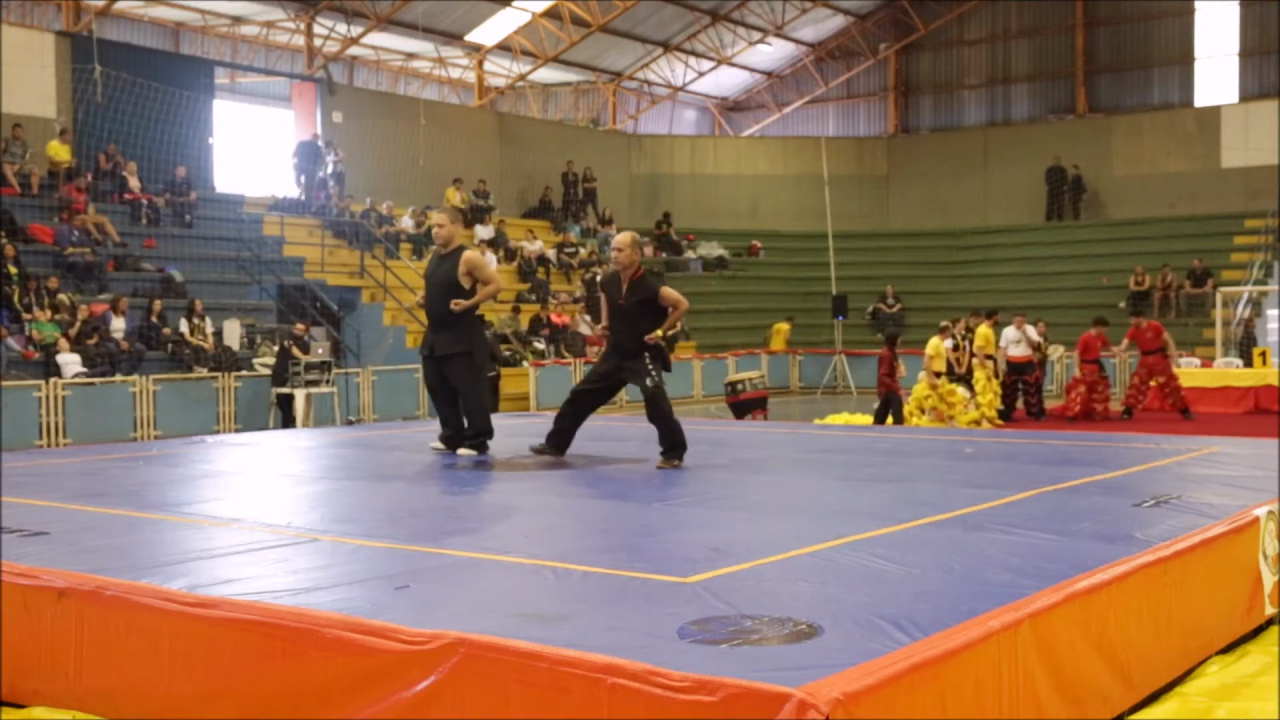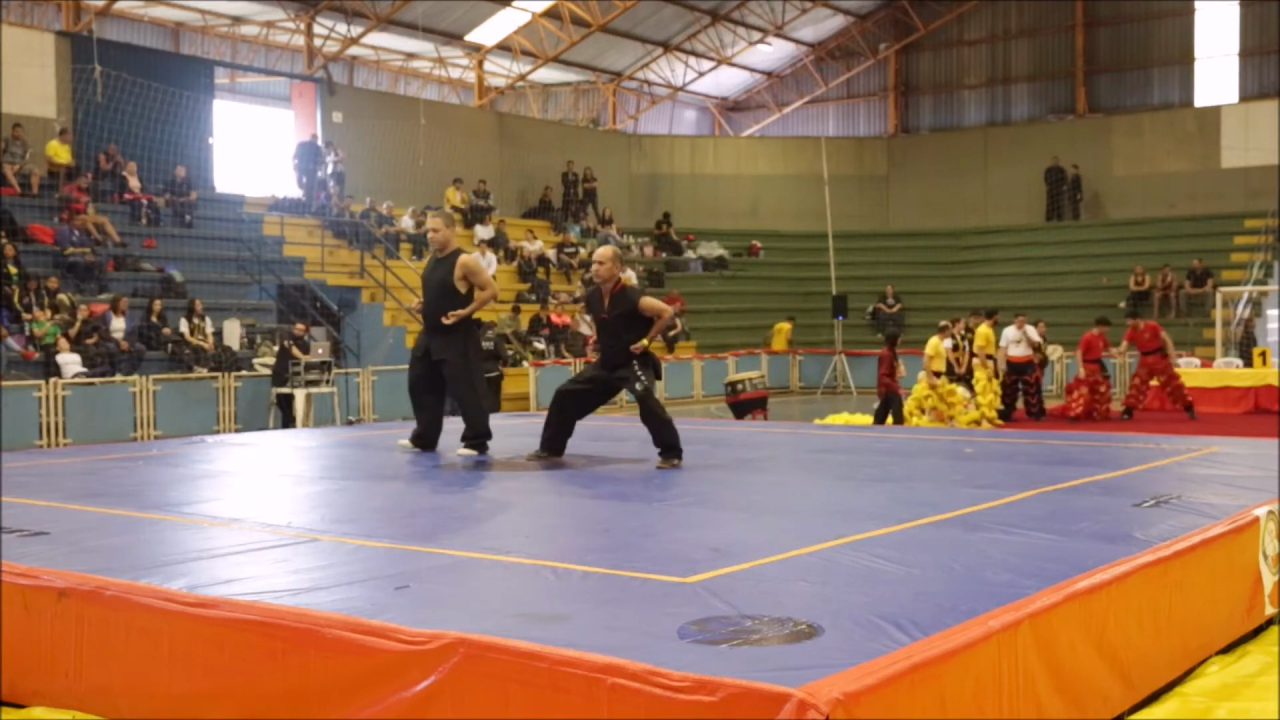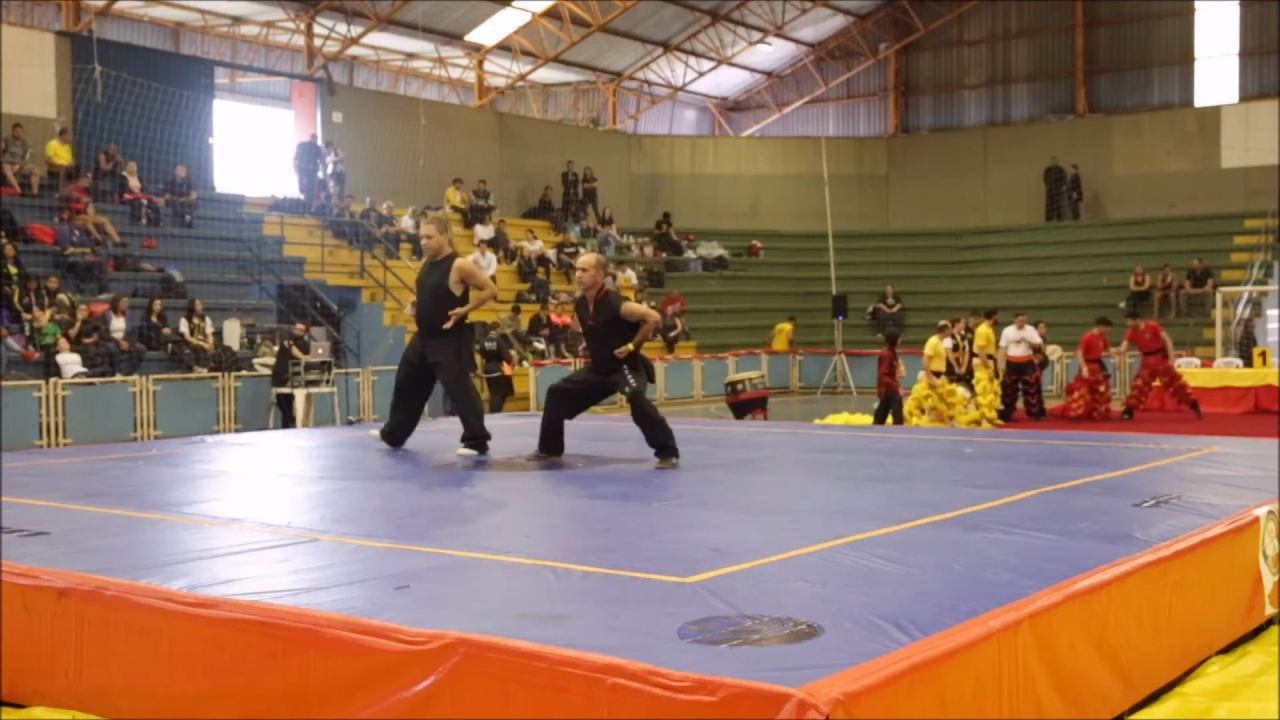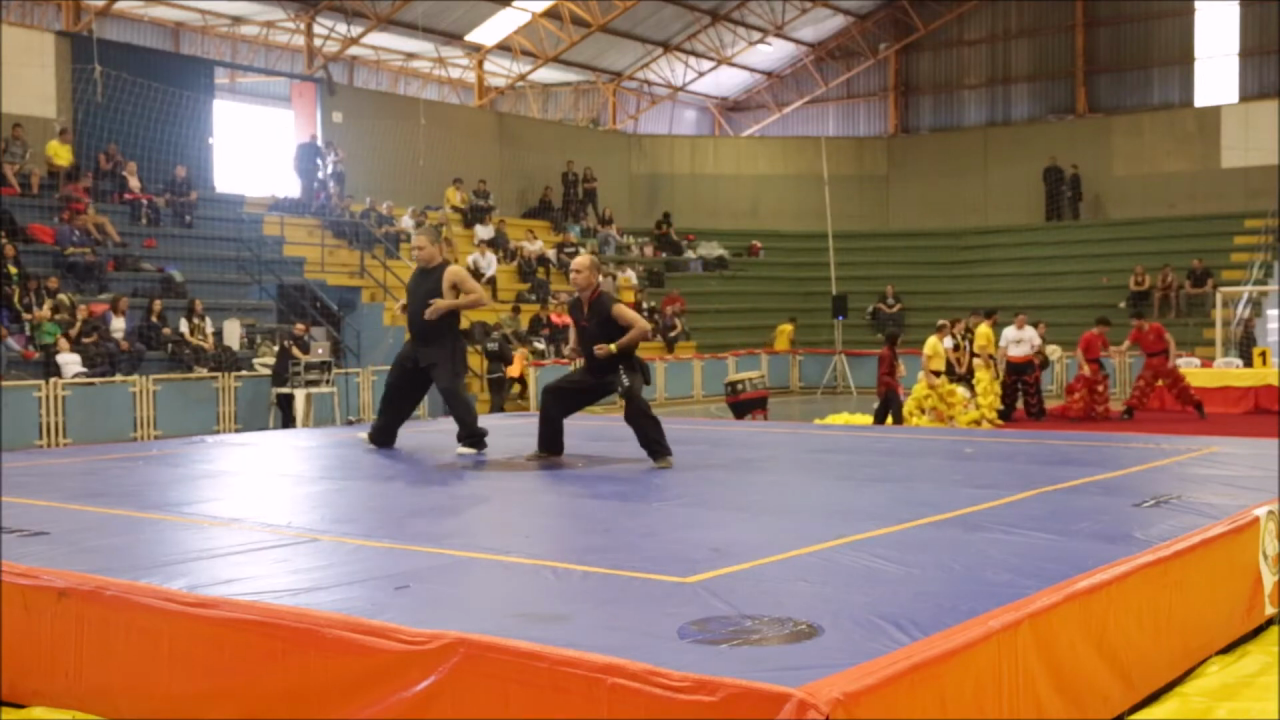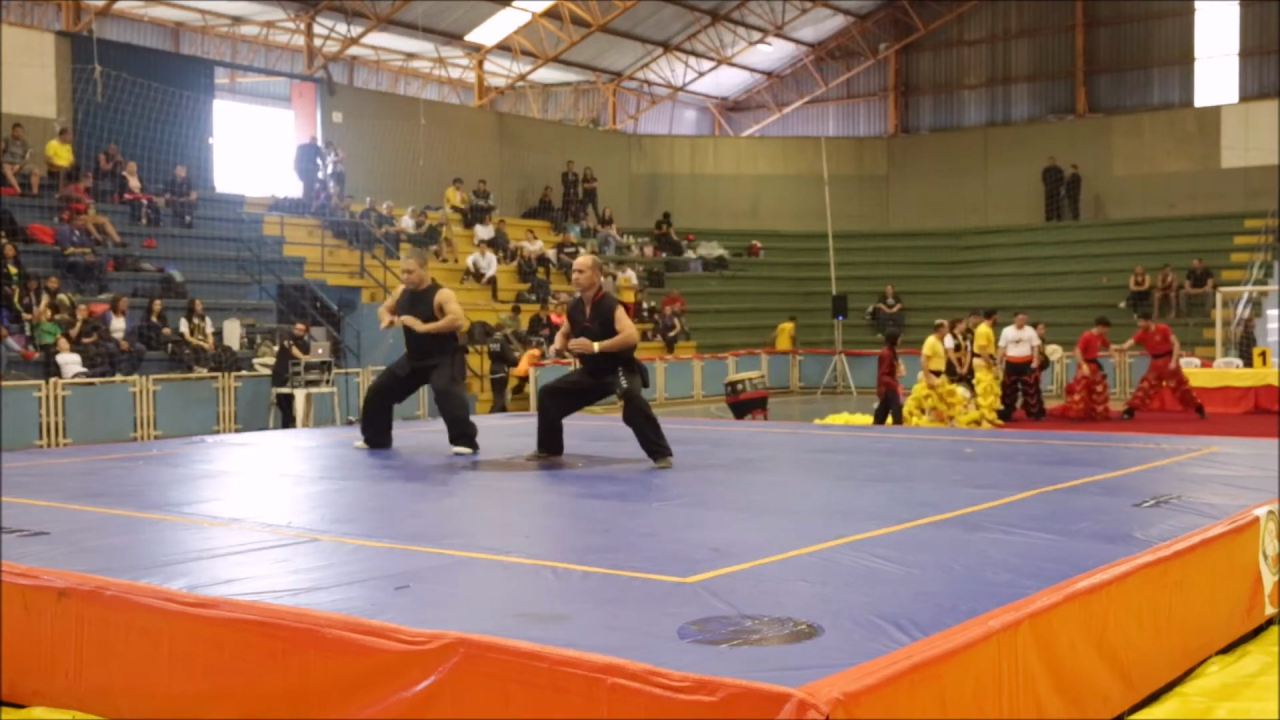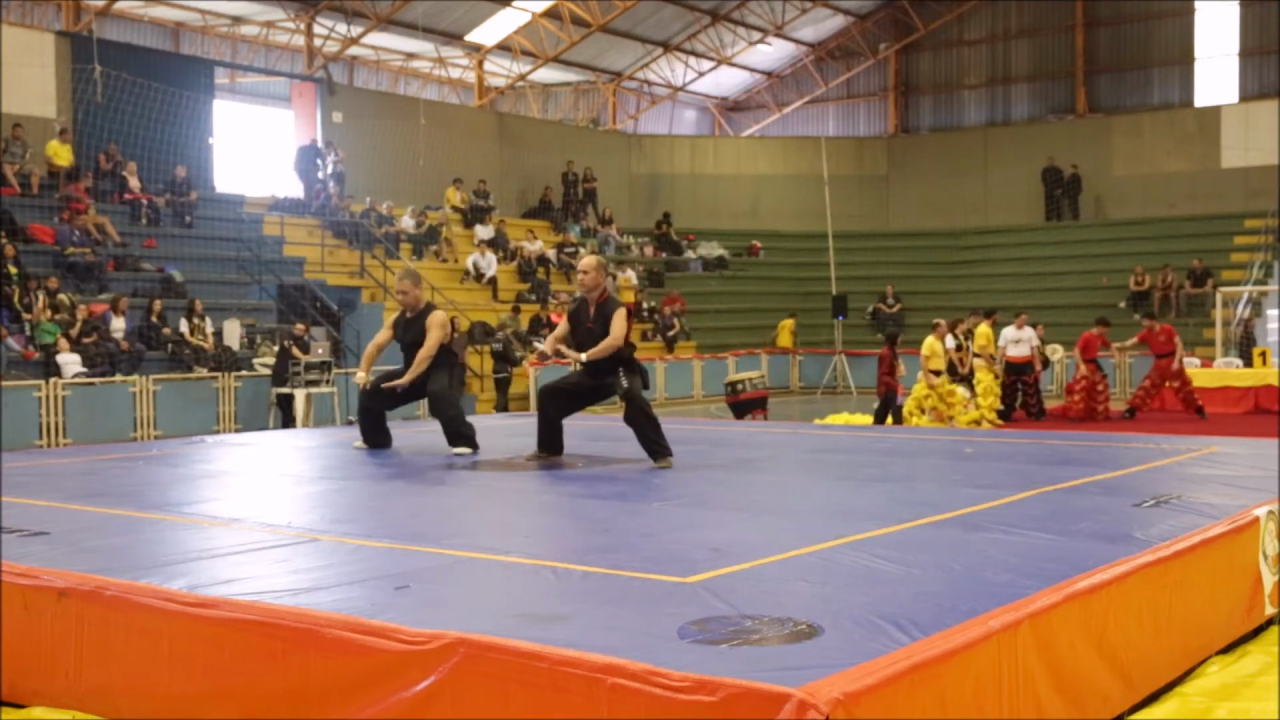
dt=0.1s
person 1, frame 1
left shoulder: (468, 258)
right shoulder: (433, 258)
left elbow: (494, 285)
left wrist: (469, 304)
right wrist: (424, 300)
left hip: (462, 335)
right hip: (435, 334)
left knee: (470, 388)
right knee: (438, 388)
left ankle: (478, 441)
right ankle: (451, 438)
person 1, frame 2
left shoulder: (464, 261)
right shoulder: (432, 261)
left elbow: (491, 290)
left wrist: (466, 312)
right wrist: (422, 305)
left hip: (458, 339)
right hip: (430, 337)
left knee: (467, 390)
right knee: (420, 386)
left ankle: (477, 441)
right ankle: (424, 438)
person 1, frame 3
left shoulder: (461, 266)
right shoulder: (428, 263)
left elbow: (489, 291)
left wrist: (463, 311)
right wrist: (417, 303)
left hip: (450, 341)
right hip: (423, 339)
left knee: (460, 390)
right knee: (406, 386)
left ankle: (477, 441)
right ankle: (392, 434)
person 1, frame 4
left shoulder: (452, 272)
right shoulder: (417, 272)
left elbow: (481, 297)
left wrist: (449, 305)
right wrist: (405, 305)
left hip: (444, 346)
right hip: (416, 346)
left knee: (450, 388)
right knee: (395, 389)
left ankle: (473, 439)
right ankle: (380, 435)
person 1, frame 5
left shoulder: (442, 295)
right shoulder: (402, 292)
left elbow: (459, 320)
right elbow: (385, 308)
left wrist: (424, 327)
right wrist: (387, 318)
left hip: (444, 358)
right hip: (415, 356)
left knee: (445, 389)
right knee: (378, 390)
left ankle: (465, 440)
right ankle: (376, 438)
person 1, frame 6
left shoulder: (436, 318)
right shoulder: (396, 319)
left elbow: (428, 352)
right elbow: (375, 346)
left wrist: (406, 380)
right wrist: (363, 372)
left hip: (441, 371)
right hip: (411, 372)
left knee: (438, 392)
right knee: (369, 392)
left ankle: (465, 441)
right ankle: (375, 439)
person 2, frame 1
left shoulder: (650, 287)
right shoulder: (608, 282)
left elbow: (682, 305)
left wrist: (661, 331)
right wrist: (606, 323)
left hip: (644, 355)
right hip: (615, 353)
left knee: (655, 398)
right knee: (582, 394)
left ankle: (673, 453)
right ankle: (556, 443)
person 2, frame 2
left shoulder: (632, 298)
right shoulder: (592, 296)
left elbow: (667, 312)
left wrist: (646, 341)
right wrist: (598, 336)
left hip: (633, 363)
right hip: (606, 363)
left knee: (646, 400)
right knee: (566, 395)
left ankle: (671, 453)
right ankle: (551, 447)
person 2, frame 3
left shoulder: (616, 304)
right shoulder: (580, 304)
left elbow: (654, 318)
left wrist: (632, 346)
right wrist: (588, 344)
left hip: (625, 367)
right hip: (597, 368)
left knee: (638, 401)
right knee: (557, 394)
left ankle: (667, 453)
right ankle: (550, 448)
person 2, frame 4
left shoulder: (609, 306)
right shoulder: (574, 306)
left elbow: (643, 327)
left wrist: (614, 347)
right wrist: (573, 345)
left hip: (621, 367)
right hip: (592, 369)
left knee: (632, 399)
right knee: (552, 393)
left ankle: (661, 453)
right ankle: (549, 447)
person 2, frame 5
left shoulder: (611, 306)
right shoulder: (574, 308)
left elbow: (632, 337)
right elbow: (563, 332)
left wrist: (595, 346)
right wrist: (558, 344)
left hip: (619, 369)
right hip: (590, 371)
left knee: (632, 399)
right knee: (548, 393)
left ankle: (661, 453)
right ankle: (549, 447)
person 2, frame 6
left shoulder: (615, 308)
right shoulder: (576, 310)
left elbow: (616, 340)
right elbow: (556, 336)
left wrist: (583, 356)
right wrist: (548, 349)
left hip: (620, 370)
right hip: (591, 373)
left knee: (633, 399)
right knee: (548, 394)
left ankle: (661, 453)
right ankle: (549, 448)
